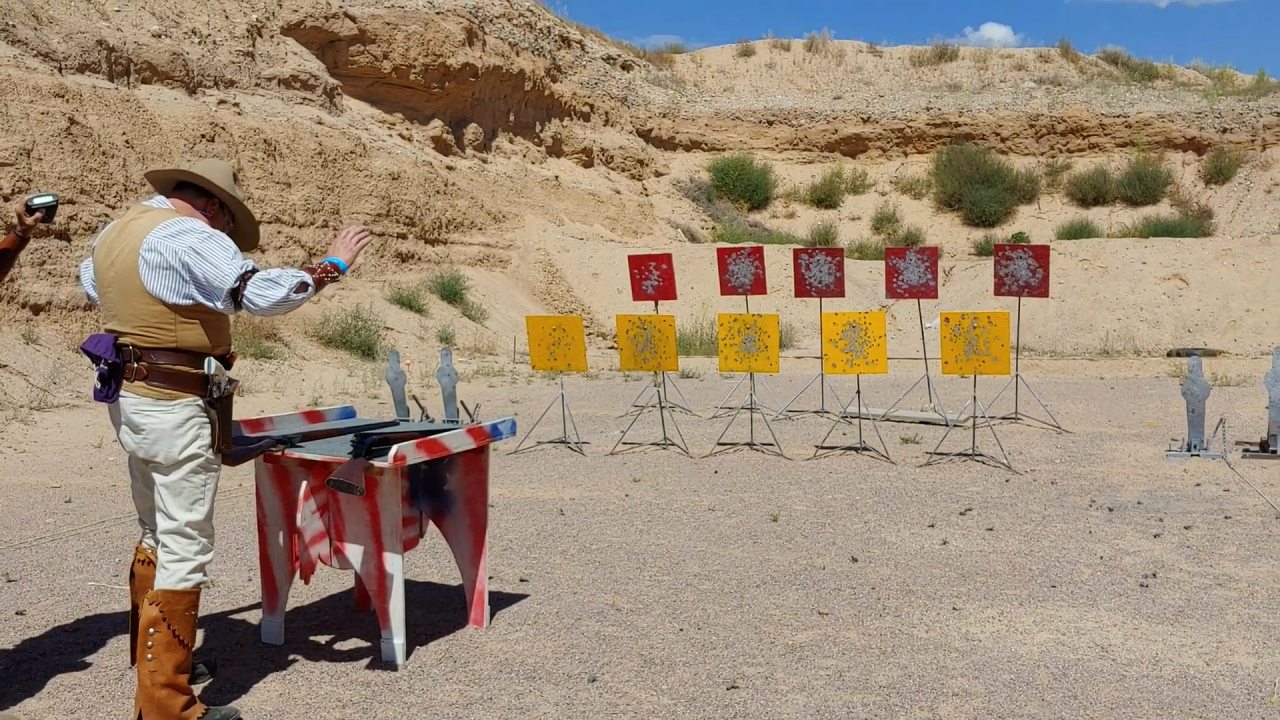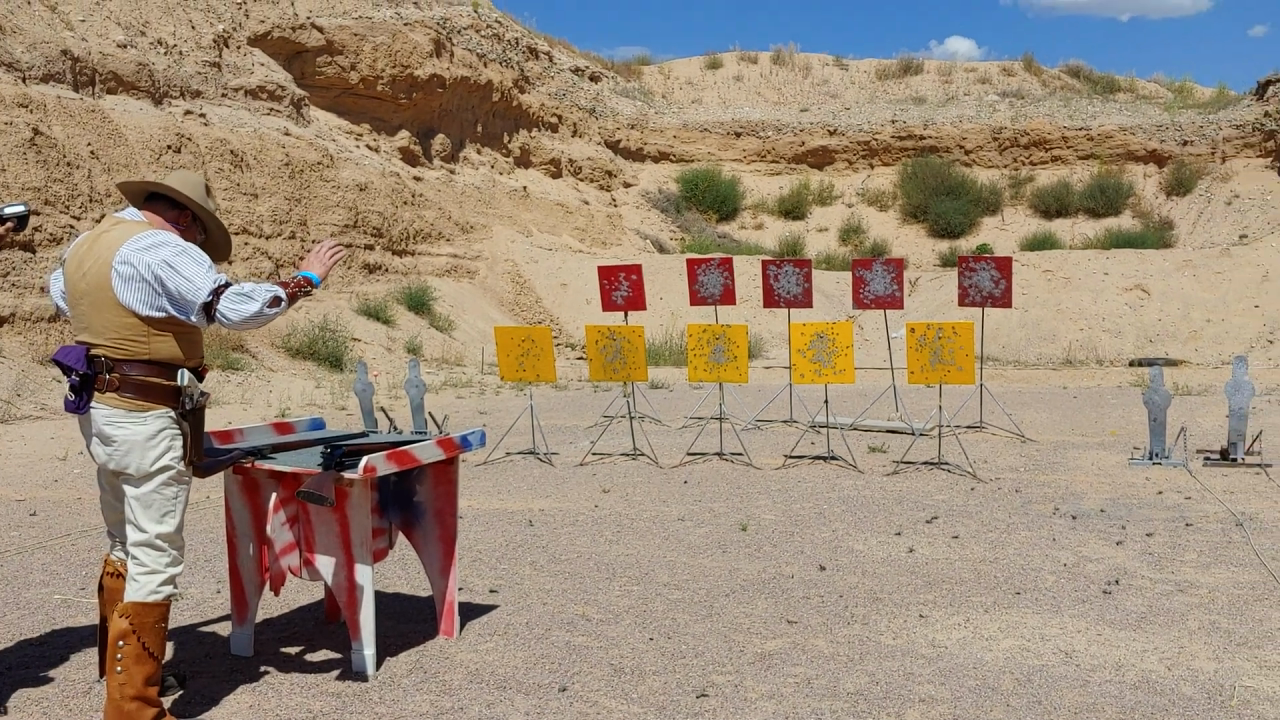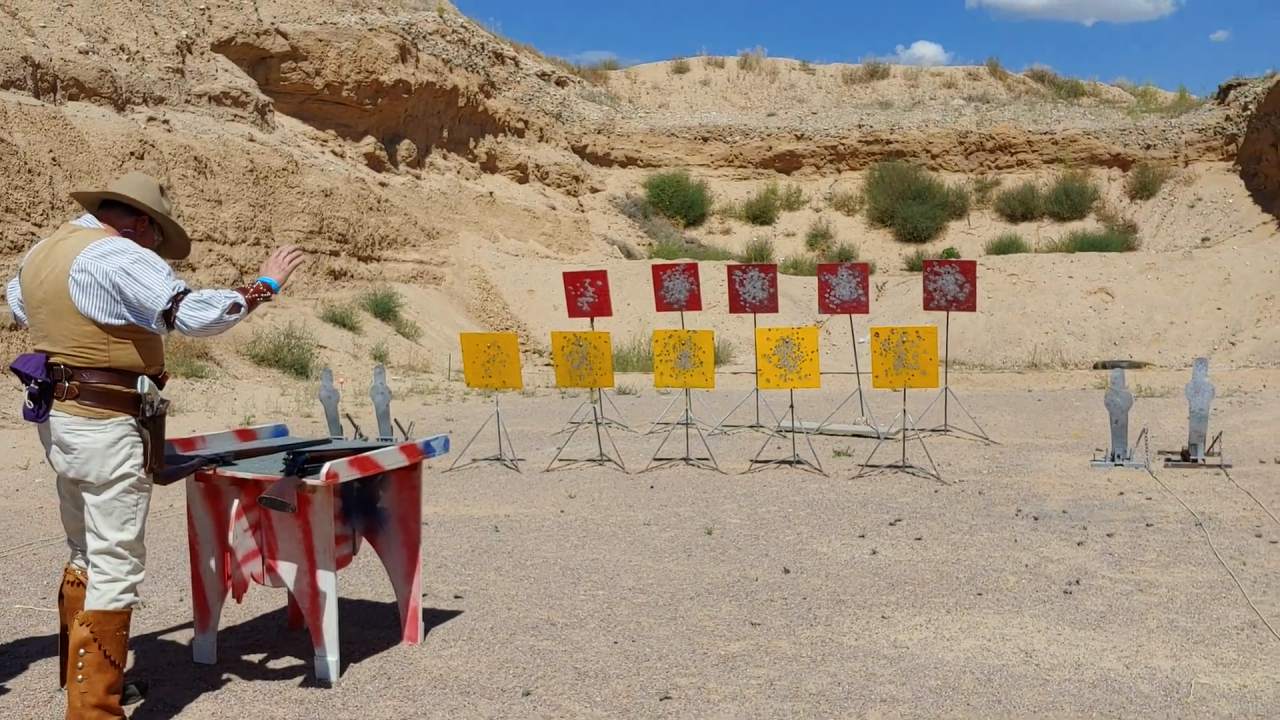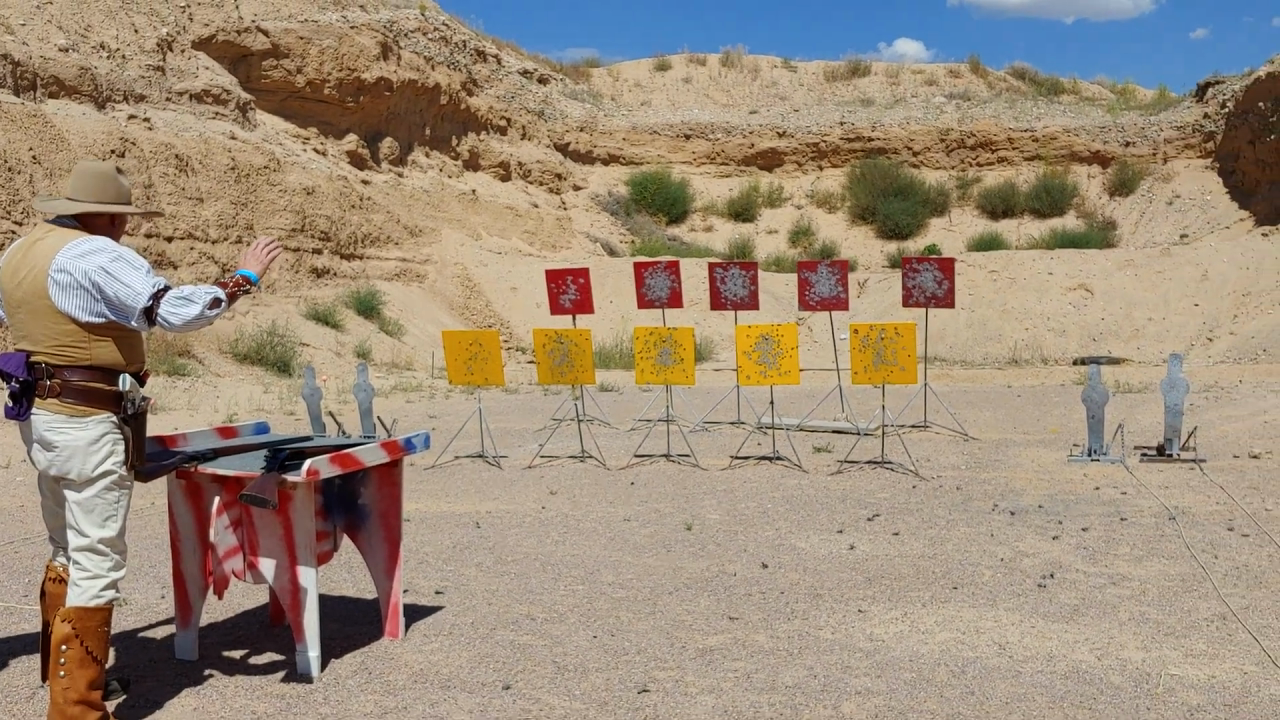
dt=0.4s
person 1, frame 1
left shoulder: (114, 232)
right shoulder: (189, 237)
left elbow: (91, 282)
right elbow: (262, 293)
right wrist: (332, 265)
left hip: (131, 397)
right hip: (175, 405)
left knee: (156, 536)
right knee: (183, 549)
left ankle: (152, 659)
person 1, frame 2
left shoulder: (84, 244)
right shoulder: (161, 250)
left elbow: (60, 294)
right elbow: (236, 307)
right wrist: (305, 279)
left hip: (101, 408)
right hip: (145, 417)
left knee: (124, 548)
right knee: (154, 560)
left ankle: (120, 671)
person 1, frame 3
right shoulder: (118, 257)
right elbow: (195, 313)
right wrist: (265, 284)
left hip: (61, 416)
right hip: (105, 424)
left knee: (86, 556)
right knee: (115, 568)
person 1, frame 4
right shoulder: (97, 256)
right elbow: (176, 309)
right wrist: (244, 277)
right hip: (87, 422)
left knee: (66, 553)
right knee: (96, 564)
left ankle: (63, 673)
